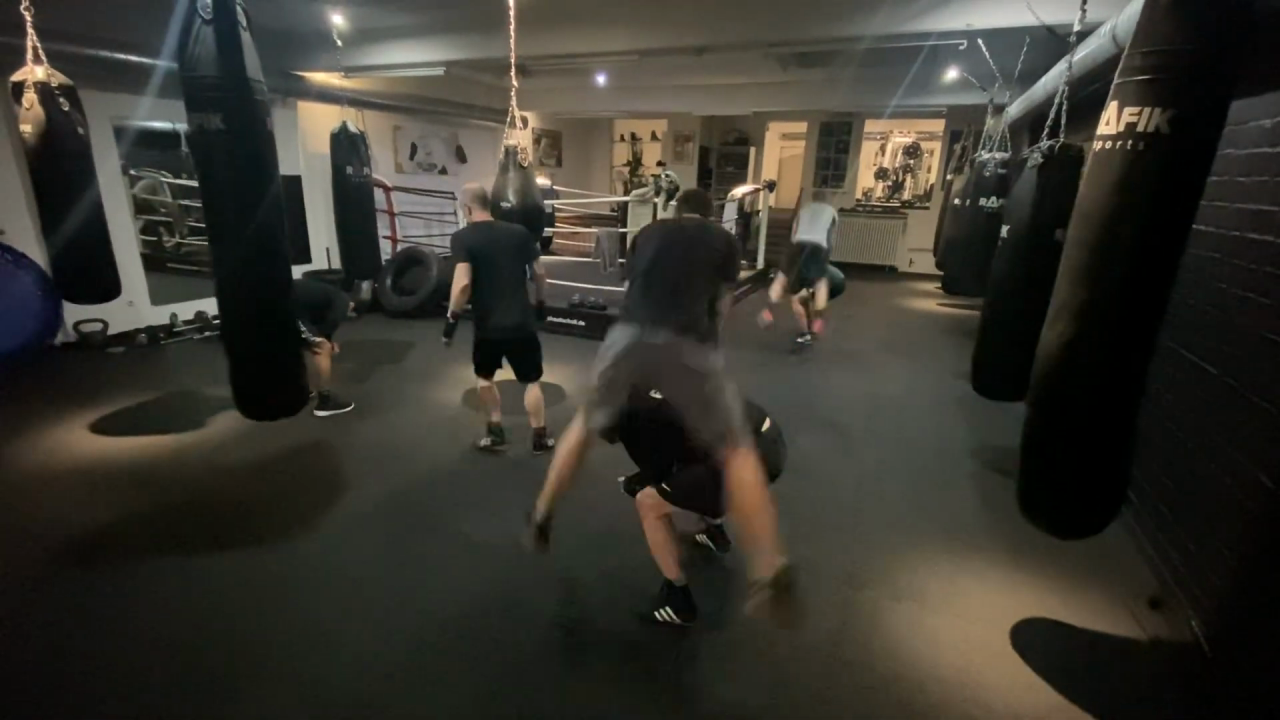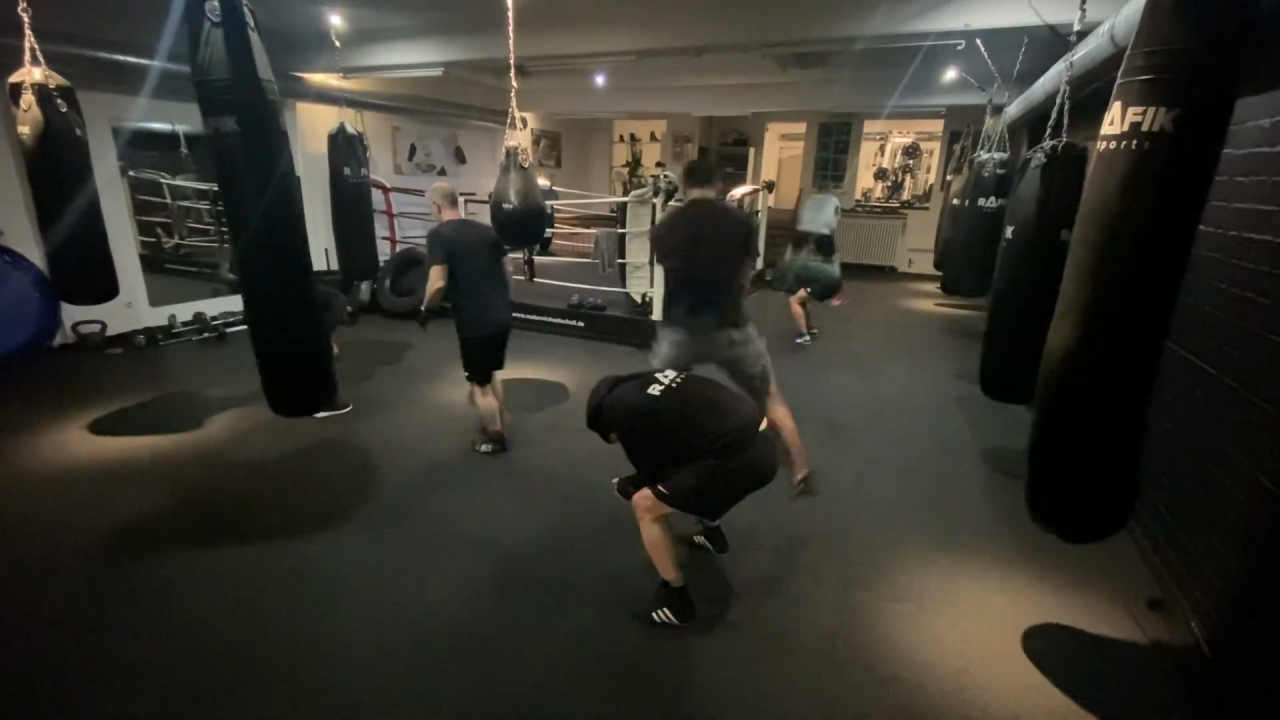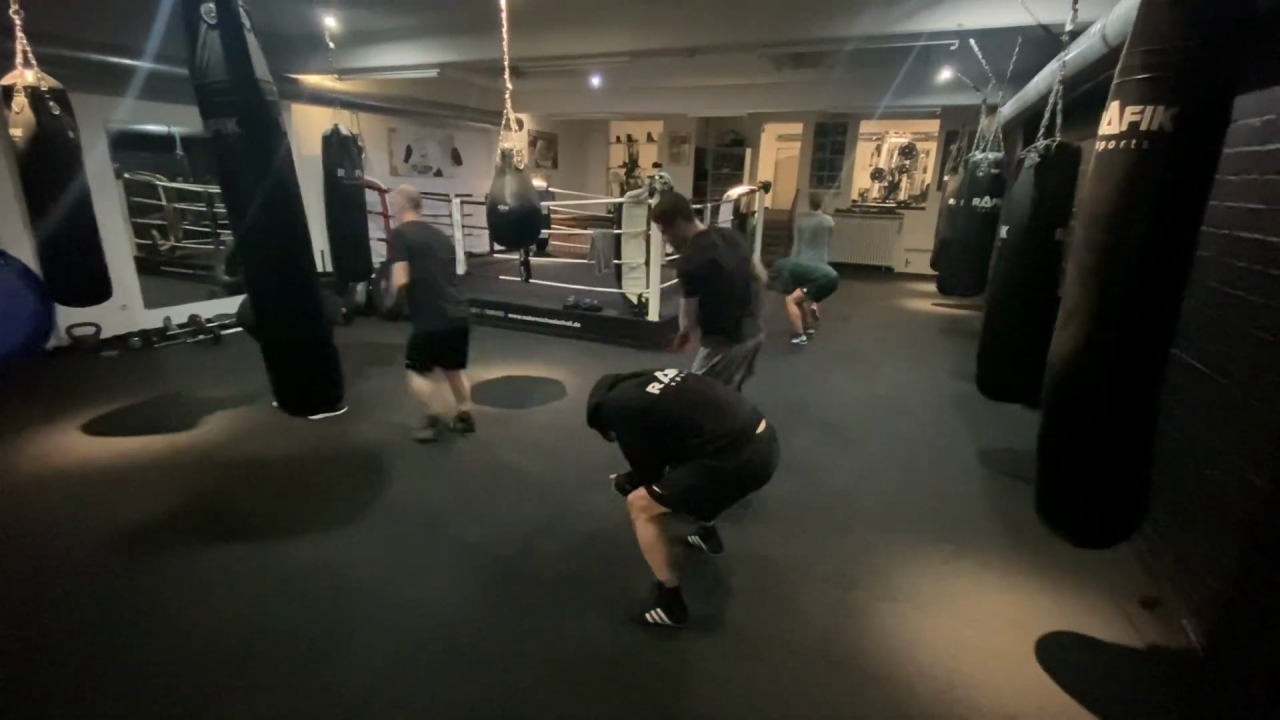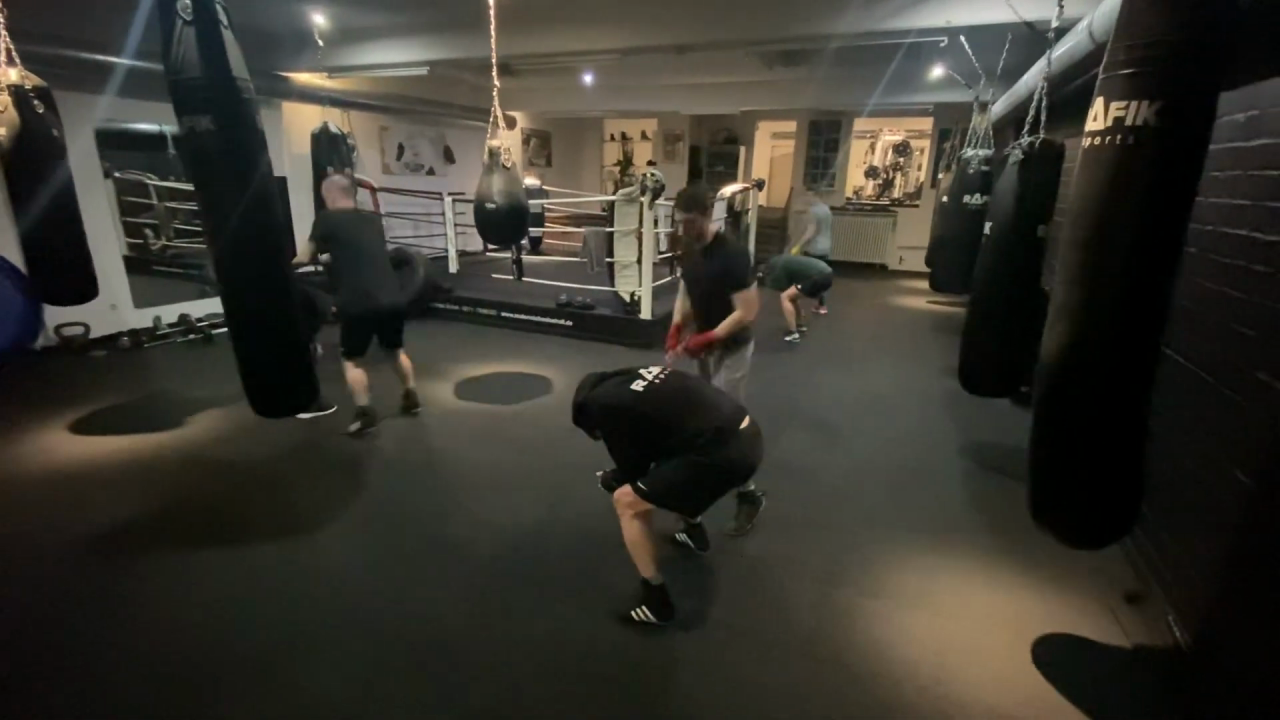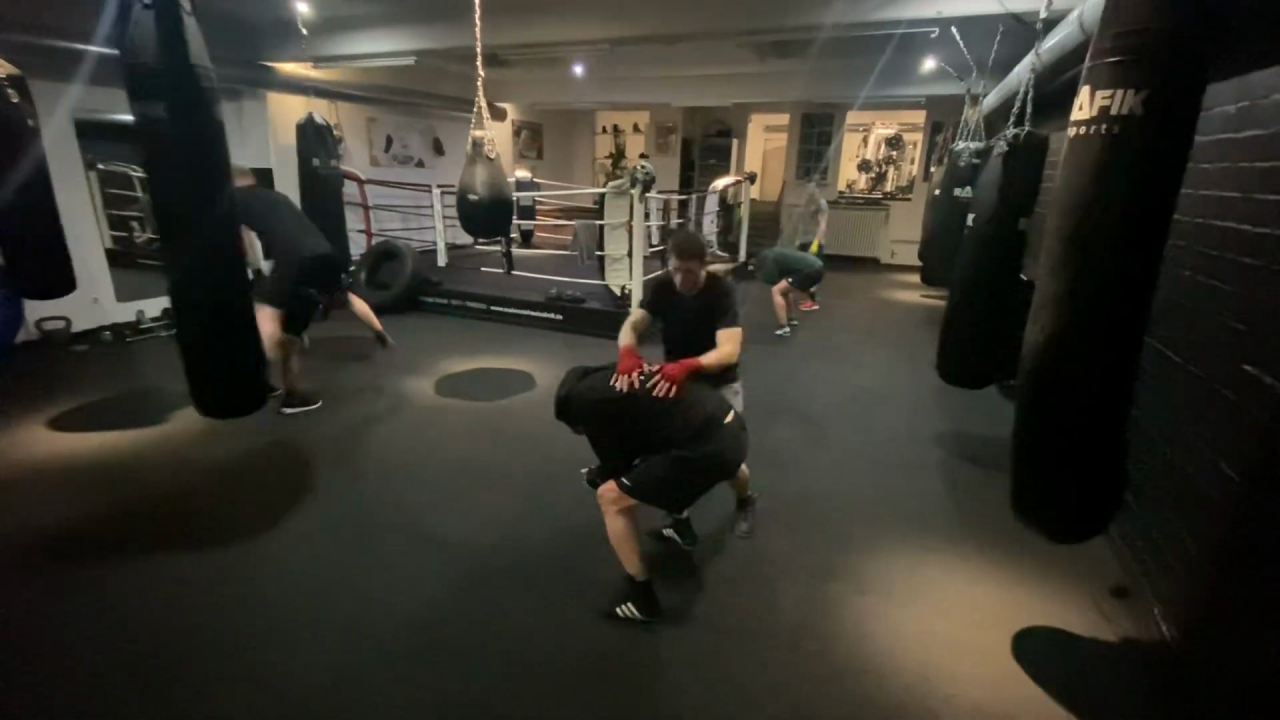
dt=0.4s
person 1, frame 1
left shoulder: (649, 233)
right shoulder: (725, 241)
right elbow: (722, 305)
left hip: (630, 335)
right hip: (689, 346)
left knee: (587, 425)
right knee: (737, 454)
left ankle: (541, 520)
right ankle: (769, 574)
person 1, frame 2
left shoulder: (664, 227)
right shoulder: (741, 223)
left hip: (679, 329)
right hip: (729, 328)
right knee: (770, 401)
right ankle: (800, 473)
person 1, frame 3
left shoulder: (691, 262)
right shoulder: (732, 236)
left elbow: (690, 314)
right elbow: (760, 276)
left wrist: (685, 335)
left hip: (725, 345)
right hip: (752, 336)
person 1, frame 4
left shoulder: (731, 254)
right shoulder: (688, 251)
left elbow: (747, 312)
left wrist: (703, 341)
right wrist: (675, 330)
left hip: (732, 349)
right hip: (702, 346)
left ankle: (748, 496)
person 1, frame 5
left shoulder: (722, 294)
right shoulder: (661, 287)
left elbow: (729, 353)
right elbow: (631, 327)
left wrist: (685, 367)
right wrist: (626, 356)
left hip: (720, 384)
right hip: (674, 379)
left ankle: (745, 499)
right ankle: (677, 510)
person 2, frame 1
left shoulder: (463, 237)
right shoulder: (518, 232)
left elbow: (463, 282)
right elbow: (539, 273)
left wrist: (452, 317)
right wrist: (540, 302)
left hip: (487, 324)
right hip: (521, 320)
left knee: (485, 377)
right knee: (531, 381)
left ankle: (496, 432)
right ankle: (540, 437)
person 2, frame 2
left shoulder: (439, 235)
right shoulder: (486, 231)
left elbow: (438, 283)
right elbow: (506, 270)
left wrist: (426, 309)
left hip: (474, 322)
right hip: (501, 317)
left knee: (480, 382)
right knee: (490, 374)
left ankle: (495, 438)
right ankle: (496, 420)
person 2, frame 3
left shoulder: (399, 235)
right shoulder: (441, 236)
left elbow: (401, 280)
left hip: (430, 319)
right hip: (459, 314)
left knee: (416, 371)
right knee: (454, 369)
left ankle: (434, 420)
right ankle: (465, 417)
person 2, frame 4
left shoulder: (327, 220)
right shoulder: (373, 220)
left elbow: (306, 257)
left wrist: (295, 260)
left hip: (360, 303)
right hip: (392, 299)
left knee: (351, 359)
right knee: (395, 350)
left ankle: (365, 414)
right ankle: (410, 397)
person 2, frame 5
left shoulder: (238, 200)
right shoulder: (276, 197)
left elbow: (246, 240)
left wrist: (255, 266)
left hip: (297, 258)
right hip: (324, 252)
left knee: (266, 311)
person 3, frame 1
left shoulder: (629, 415)
left elbow: (657, 473)
left wrist: (630, 485)
right hip: (767, 436)
left knee: (650, 504)
left ankle: (678, 597)
right ankle: (714, 532)
person 3, frame 2
left shoulder: (619, 409)
right shoulder: (651, 379)
left elbow: (653, 474)
left wrist: (626, 486)
left hip: (743, 457)
right hip: (764, 437)
left knee: (645, 505)
left ankle: (677, 599)
right ankle: (711, 533)
person 3, frame 3
left shoulder: (618, 407)
right shoulder: (653, 378)
left elbow: (648, 472)
left wrist: (624, 483)
left hip: (740, 458)
right hip: (764, 439)
left knee: (640, 505)
left ankle: (669, 602)
right ankle: (706, 533)
person 3, frame 4
left shoulder: (603, 405)
right shoulder: (638, 376)
left elbow: (633, 469)
left wrist: (610, 480)
left hip: (724, 453)
right hip: (748, 435)
left knee: (627, 502)
left ankle: (656, 600)
right ankle: (693, 531)
person 3, frame 5
left shoulder: (585, 399)
right shoulder: (616, 373)
left elbow: (616, 462)
left wrist: (596, 477)
left hip: (707, 449)
right hip: (733, 429)
left knee: (610, 497)
left ankle: (642, 596)
